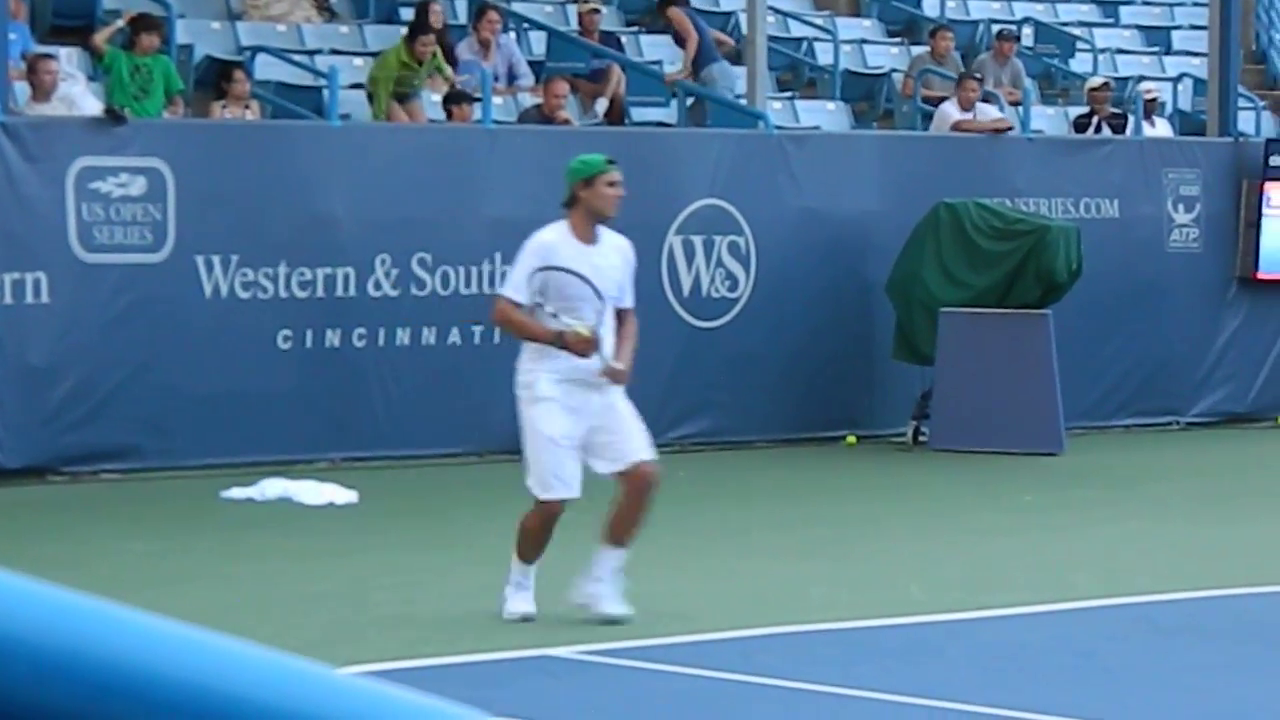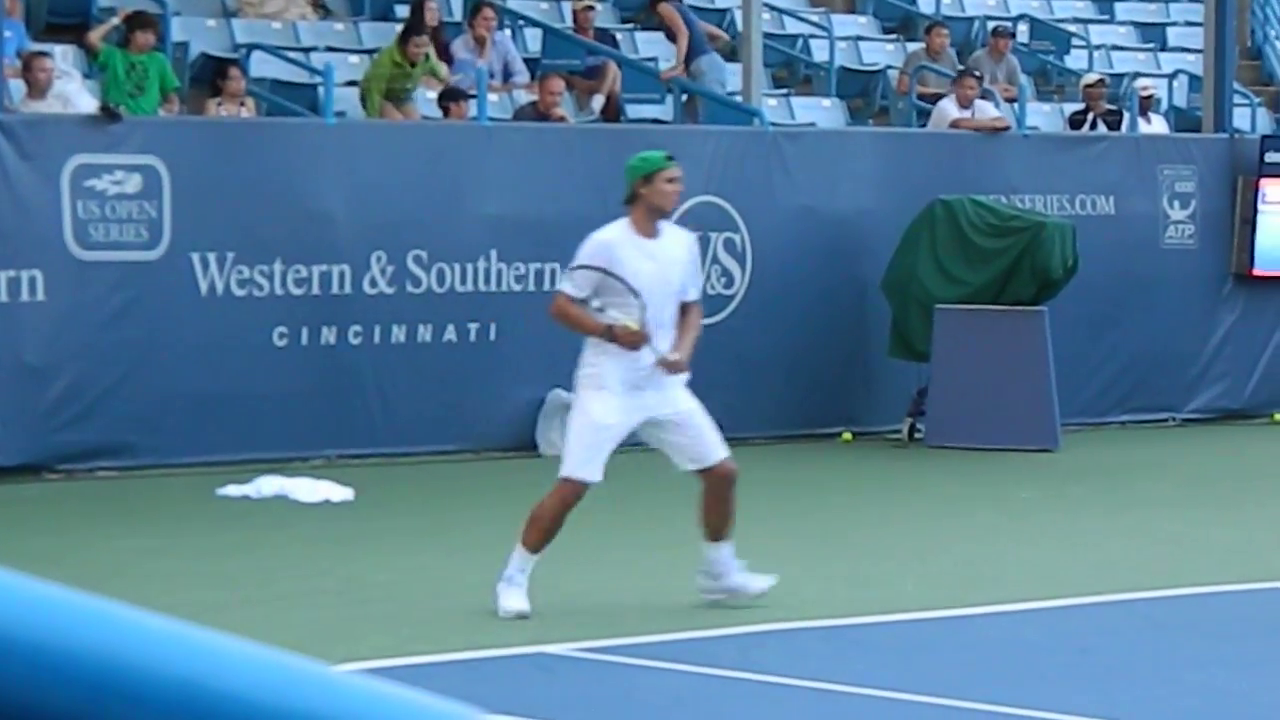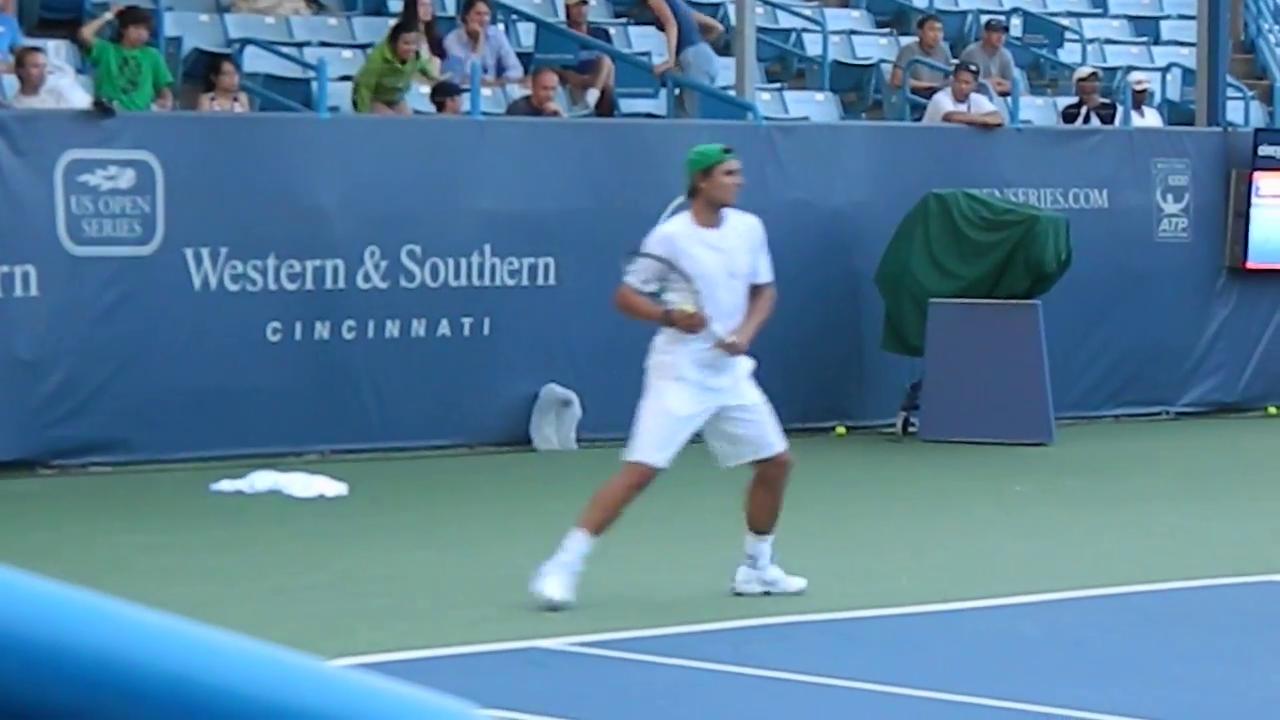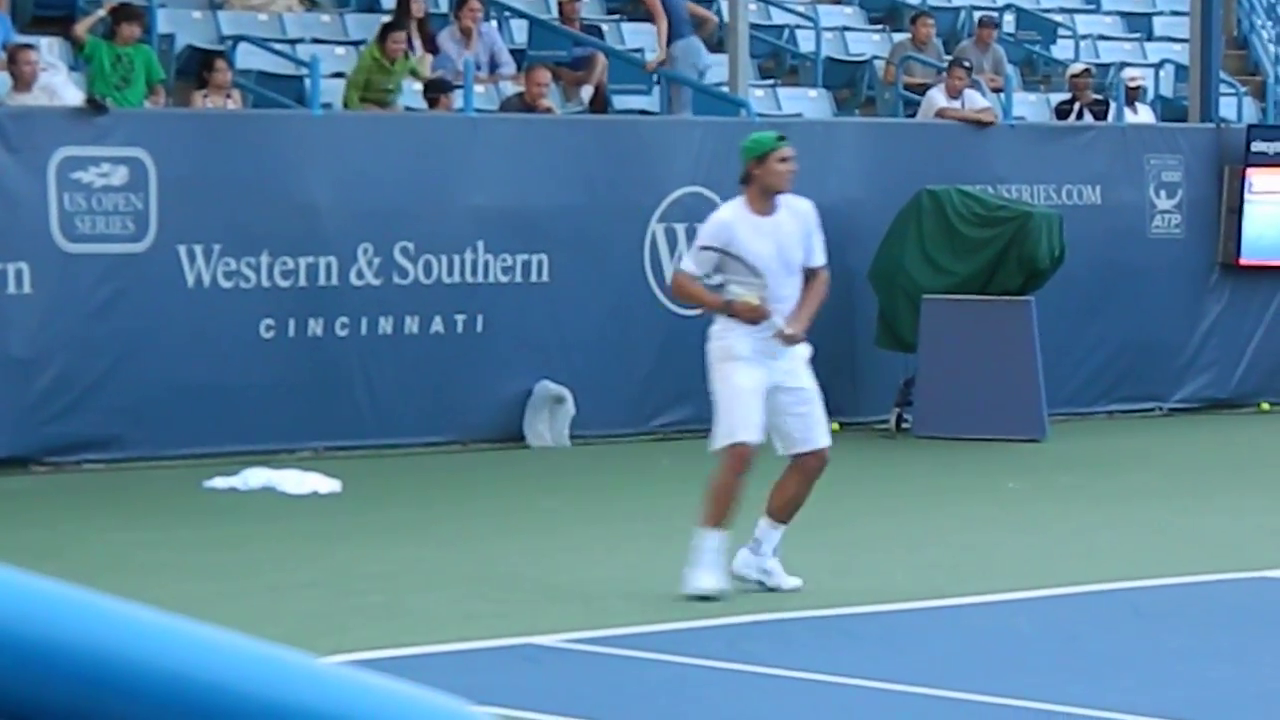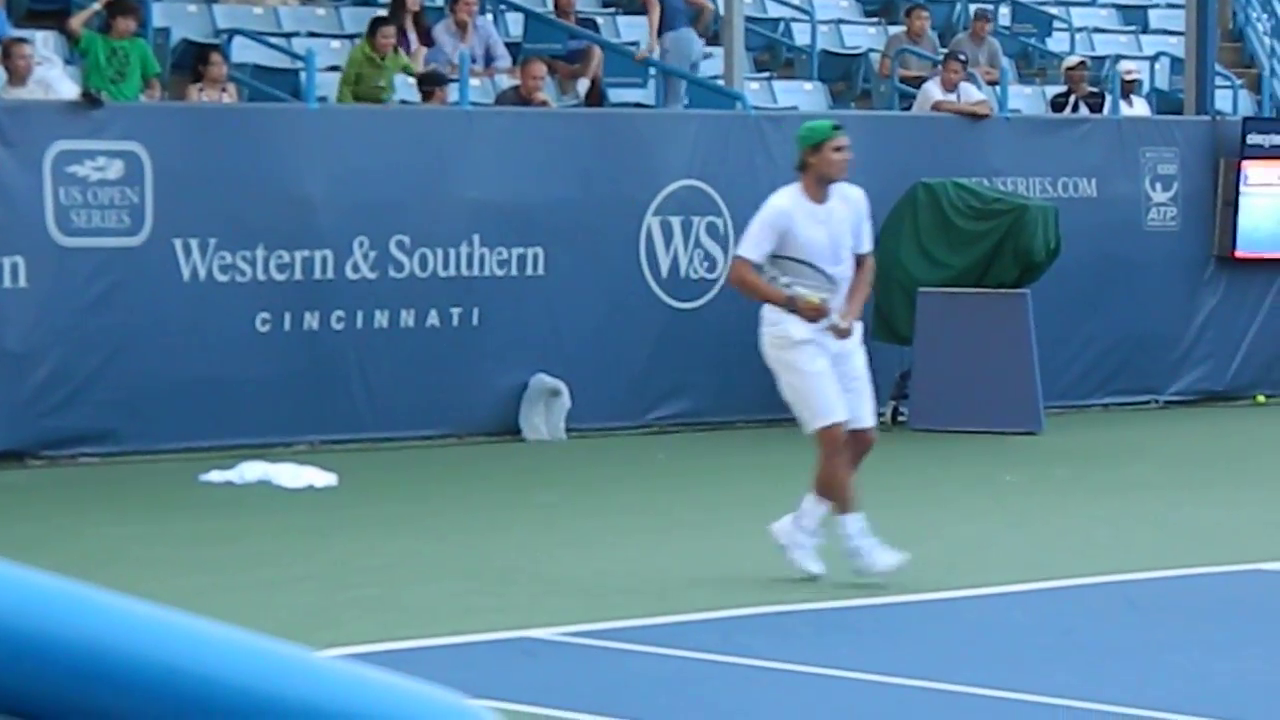
dt=0.1s
person 1, frame 1
left shoulder: (621, 249)
right shoulder: (545, 244)
right elbow: (504, 312)
left wrist: (625, 359)
right wrist: (560, 339)
left hip: (601, 389)
right hip: (549, 388)
left knee: (643, 476)
right knee: (553, 501)
left ankle: (600, 582)
right ankle: (518, 584)
person 1, frame 2
left shoulder: (686, 242)
right shoulder: (605, 242)
left elbow: (691, 310)
right elbow: (561, 306)
left wrist: (683, 350)
right wrist: (613, 333)
left hip: (663, 384)
right hip: (607, 382)
left knee: (722, 470)
right knee: (572, 486)
left ankle: (721, 569)
right ankle: (513, 579)
person 1, frame 3
left shoulder: (749, 227)
right shoulder: (669, 235)
left elbow: (764, 291)
right elbow: (626, 298)
left wrist: (746, 333)
right wrist: (671, 318)
left hip: (729, 372)
right hip: (677, 374)
left knee: (777, 463)
right knee: (639, 471)
left ankle: (756, 567)
right ankle: (562, 567)
person 1, frame 4
left shoulder: (803, 212)
right shoulder: (723, 222)
left elbow: (818, 276)
right elbow: (681, 283)
left wrist: (798, 323)
right wrist: (729, 309)
left hip: (784, 351)
right hip: (736, 351)
left knee: (813, 456)
right knee: (740, 451)
left ankle: (756, 554)
right ankle: (704, 558)
person 1, frame 5
left shoulder: (854, 198)
right shoulder: (780, 208)
left elbow: (864, 263)
right elbow: (739, 272)
left wrist: (851, 312)
right wrist: (792, 303)
left hip: (839, 336)
right hip: (792, 335)
left knee: (861, 439)
right knee: (834, 434)
left ankle: (798, 526)
right ankle: (856, 541)
